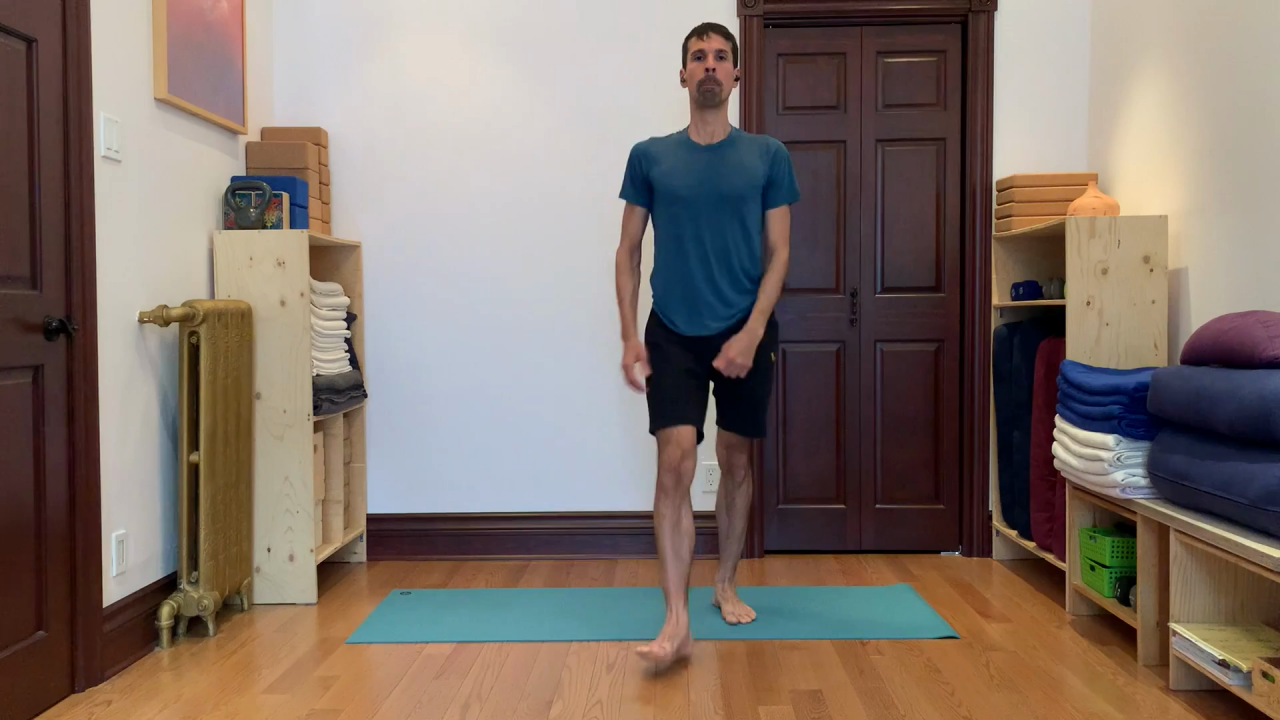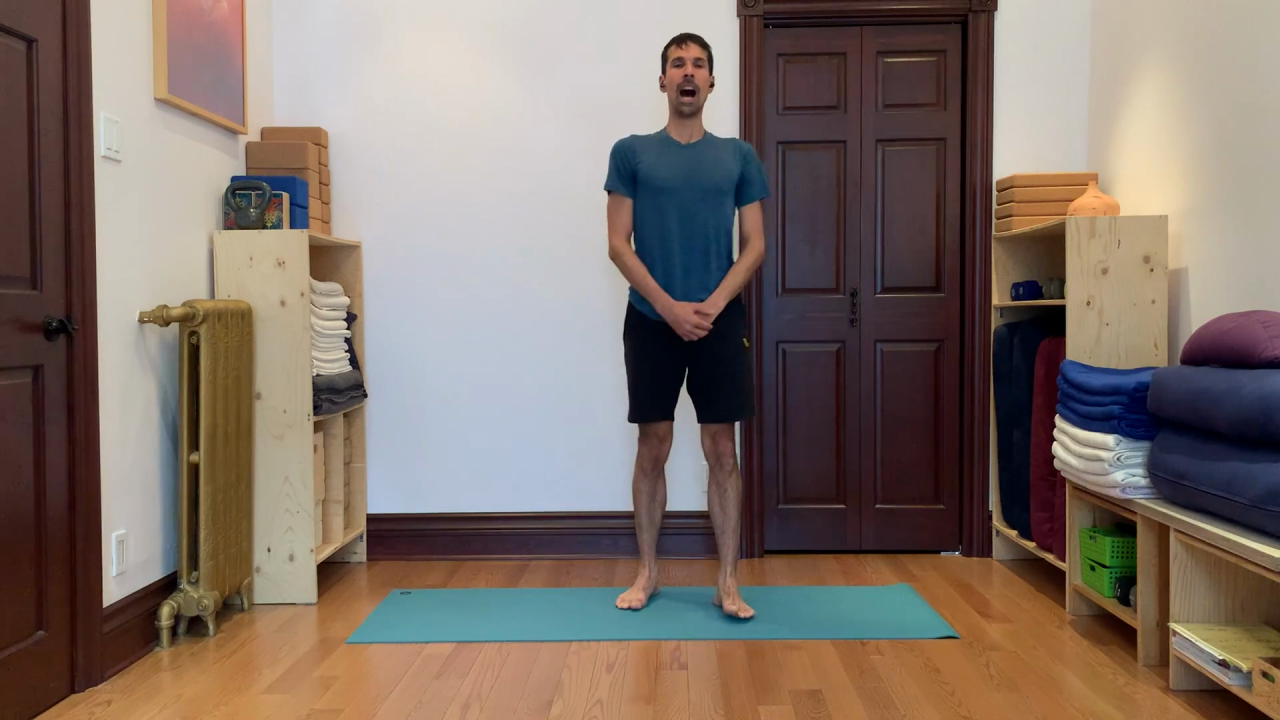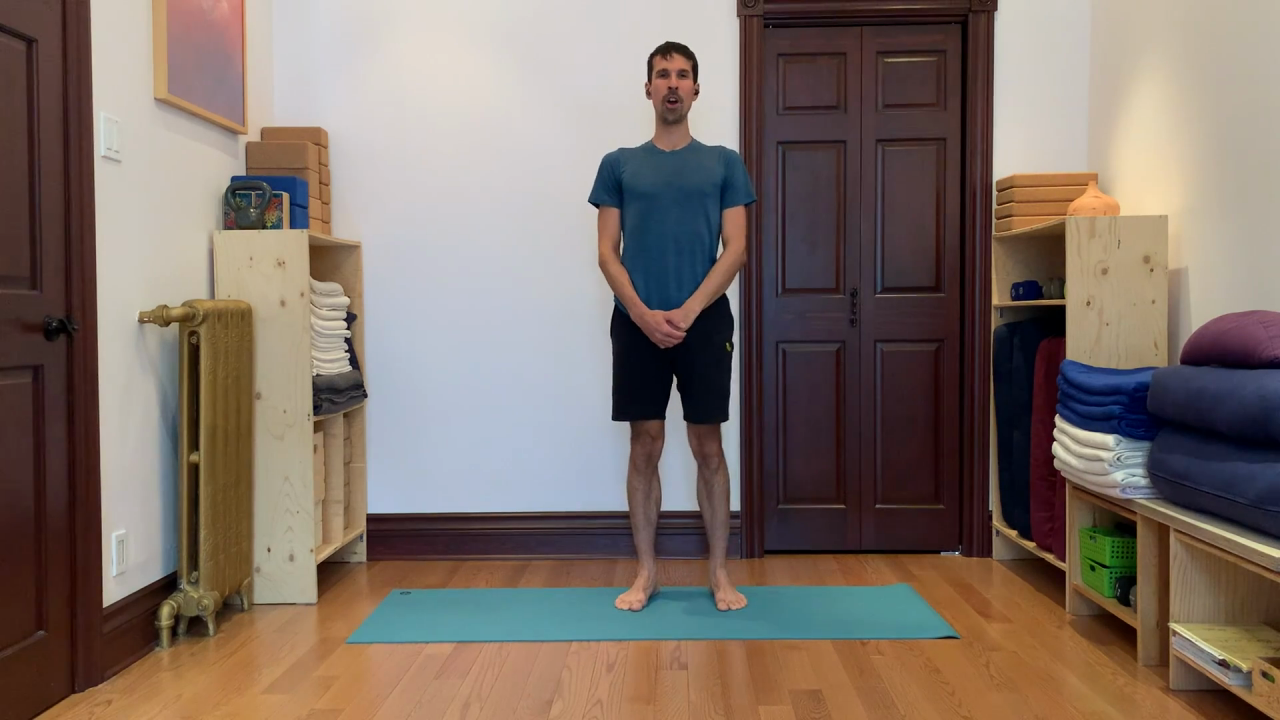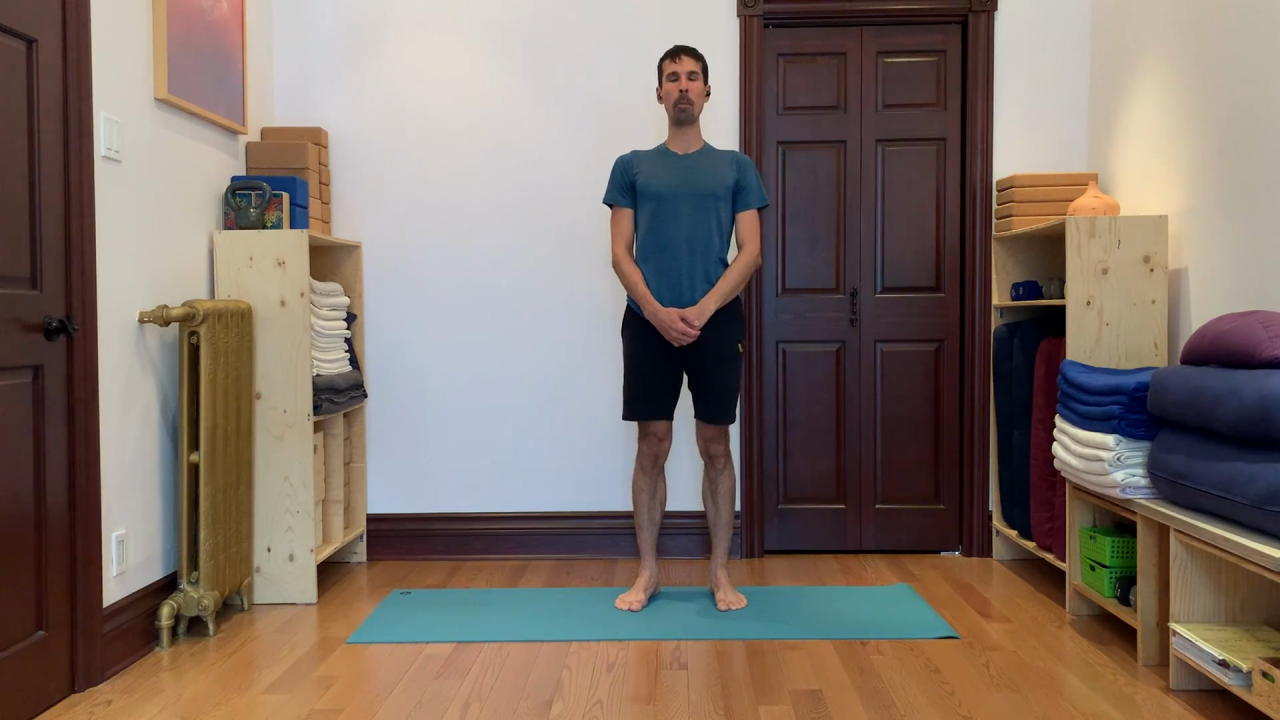
dt=0.5s
person 1, frame 1
left shoulder: (768, 155)
right shoulder: (650, 155)
left elbow: (779, 252)
right elbow: (627, 252)
left wrist: (751, 334)
right wrist: (630, 339)
left hip: (743, 335)
right hip: (673, 333)
left knee: (736, 462)
right knee: (675, 465)
left ankle: (726, 583)
right ankle: (676, 619)
person 1, frame 2
left shoulder: (738, 156)
right shoulder: (631, 152)
left elbow: (754, 246)
right elbow: (619, 245)
left wrist: (711, 306)
right wrist: (668, 306)
left hip: (721, 322)
right hip: (651, 321)
left knee: (722, 452)
right knee: (652, 450)
left ankle: (727, 580)
right ankle: (647, 570)
person 1, frame 3
left shoulder: (723, 162)
right shoulder: (619, 164)
left elbow: (735, 250)
right elbow: (607, 253)
left wrist: (688, 311)
right wrist: (643, 314)
left hip: (705, 320)
right hip: (637, 323)
left knee: (708, 448)
right knee: (644, 448)
left ankle: (719, 571)
right ankle: (646, 571)
person 1, frame 4
left shoulder: (735, 167)
right shoulder: (631, 166)
left elbow: (750, 253)
right elbow: (621, 254)
left wrist: (702, 310)
right wrist: (657, 312)
left hip: (716, 322)
right hip: (648, 322)
left knee: (715, 448)
right knee: (652, 447)
left ankle: (720, 571)
right ankle: (647, 571)
